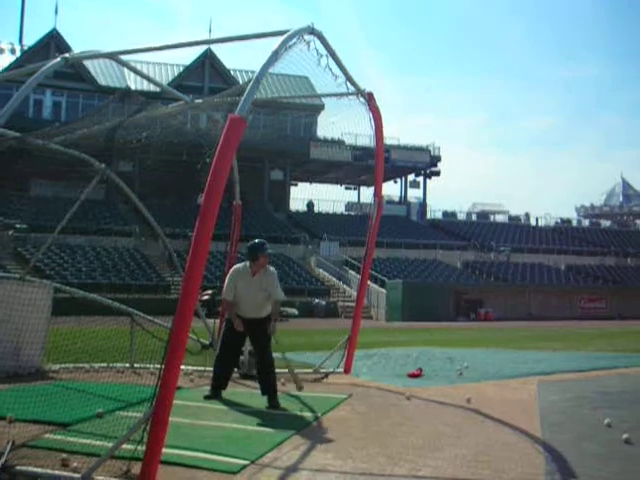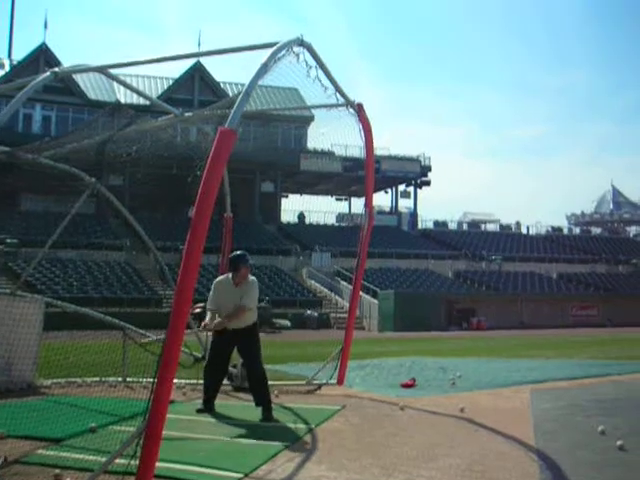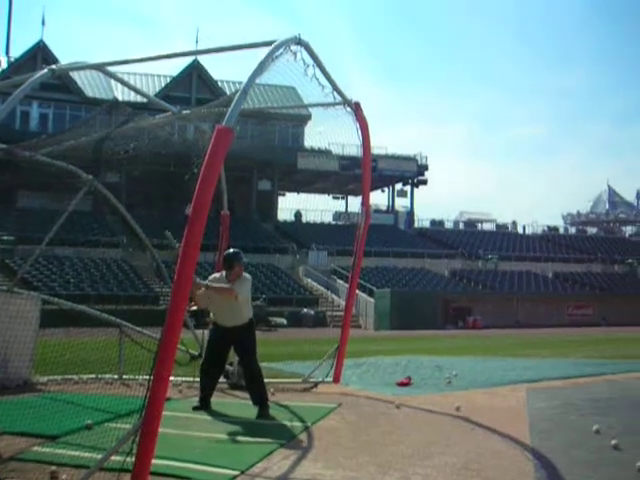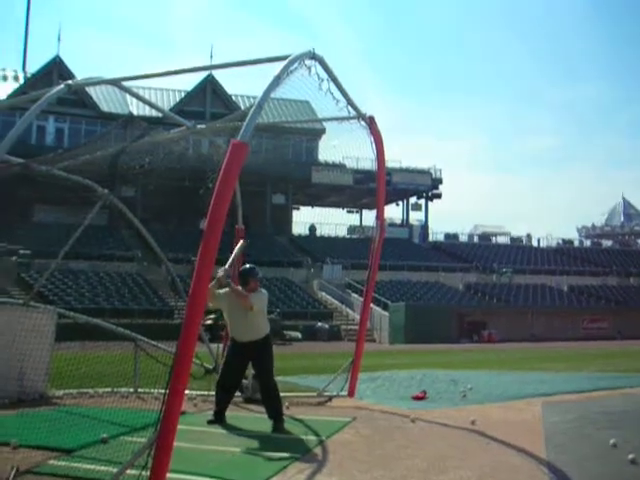
dt=0.2s
person 1, frame 1
left shoulder: (271, 273)
right shoulder: (236, 271)
left elbow: (277, 299)
right elbow: (227, 299)
left wrist: (273, 321)
right wrist: (234, 319)
left hip: (261, 321)
right hip: (237, 319)
left knee: (265, 358)
right knee: (225, 355)
left ankle: (271, 396)
right ankle: (216, 389)
person 1, frame 2
left shoulder: (252, 283)
right shoulder: (220, 283)
left elbow: (244, 308)
right elbow: (212, 308)
left wrist: (223, 321)
right wrist: (209, 320)
left hip: (247, 330)
right hip: (223, 331)
left knee: (255, 369)
right knee: (212, 367)
left ankle: (266, 408)
right ankle: (208, 402)
person 1, frame 3
left shoulder: (245, 279)
right shoulder: (214, 279)
left elbow: (230, 292)
right elbow: (201, 303)
left wrist: (204, 285)
right wrist: (195, 290)
left hip: (243, 328)
right hip: (220, 328)
left knee: (251, 367)
right knee: (209, 365)
left ankle: (263, 406)
right ankle: (204, 400)
person 1, frame 4
left shoulder: (261, 295)
right shoulder: (228, 294)
left elbow: (245, 300)
right elbow: (208, 297)
left wrist: (226, 282)
right wrist: (217, 282)
left hip: (260, 343)
right hip: (237, 343)
left knee: (267, 382)
right knee: (226, 380)
left ankle: (278, 420)
right ankle: (219, 414)
